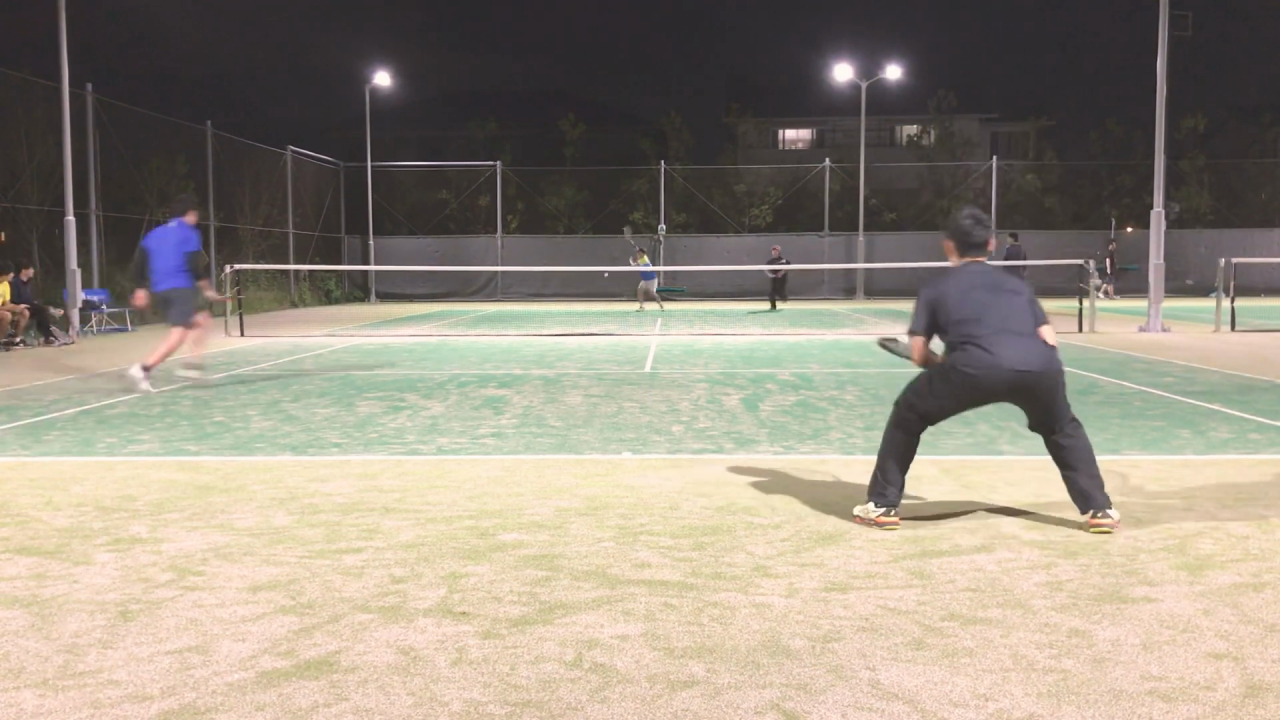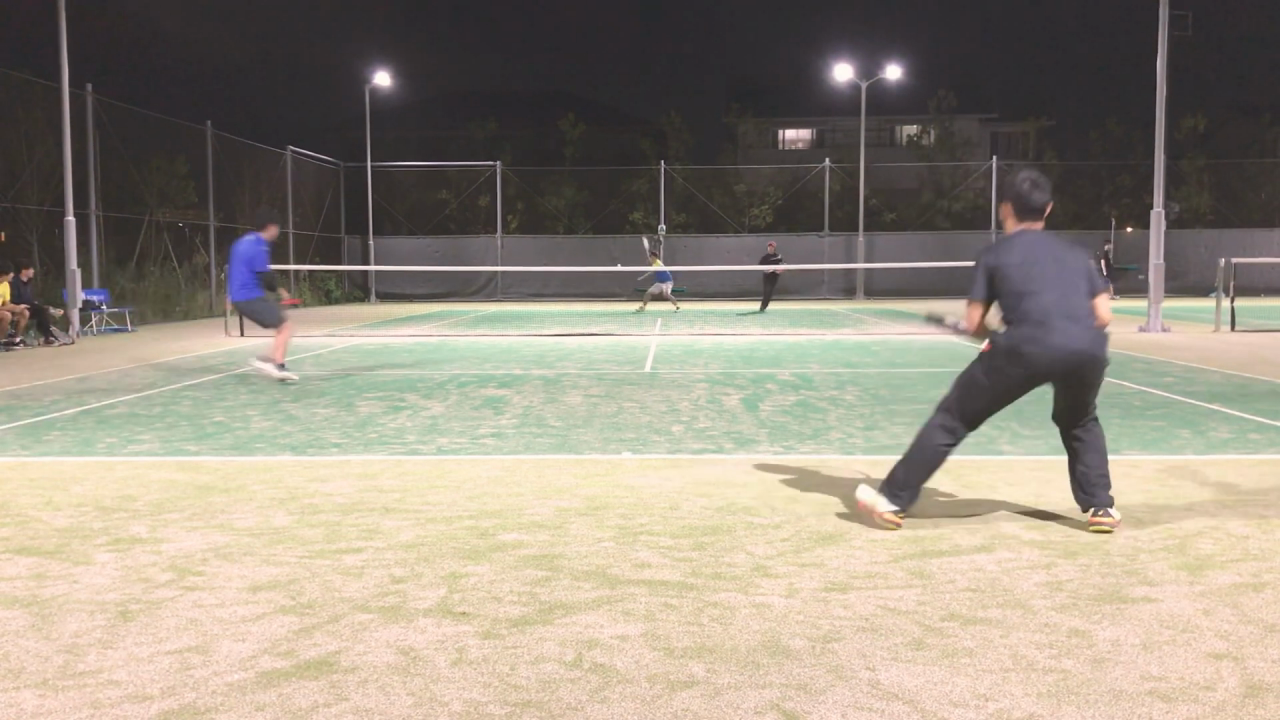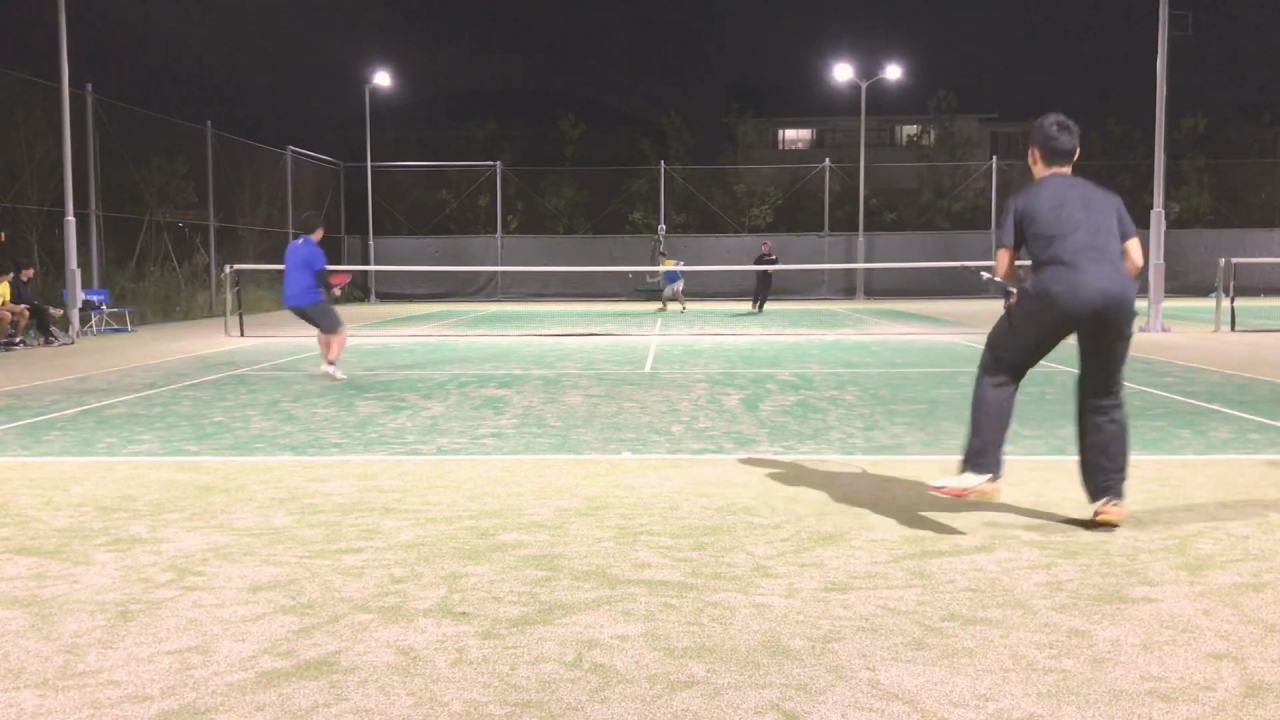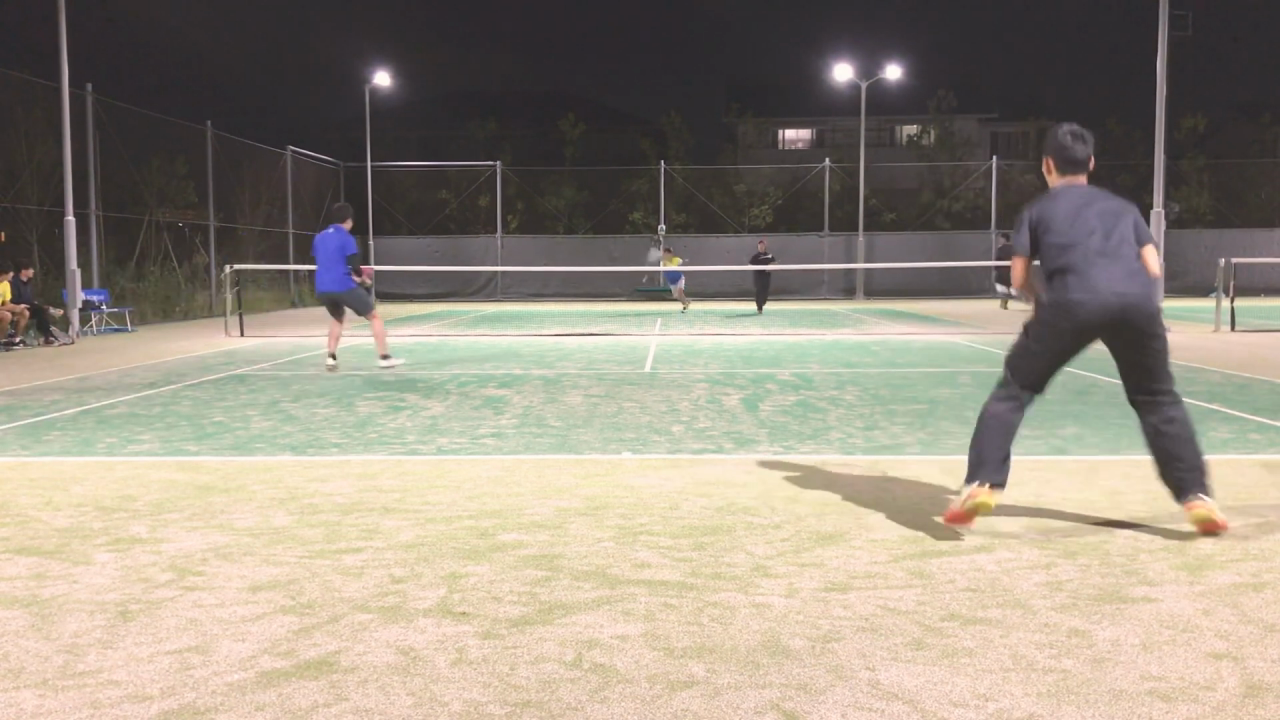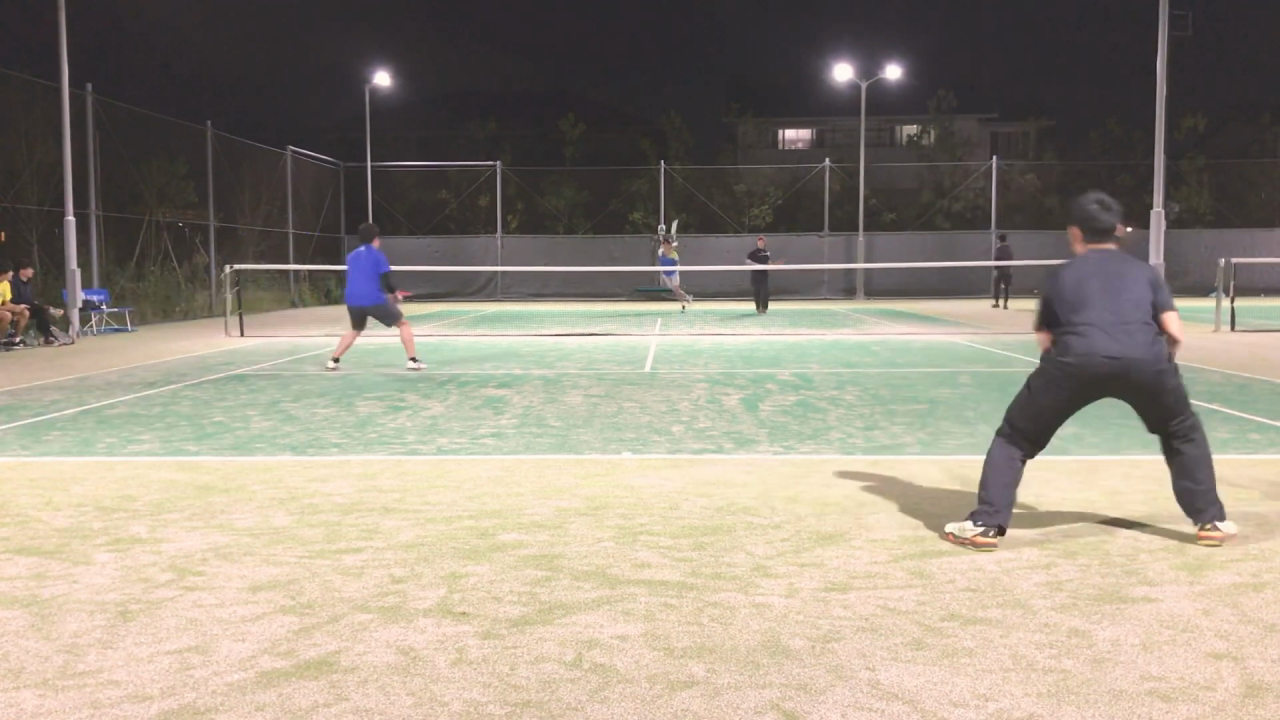
dt=0.2s
person 1, frame 1
left shoulder: (936, 289)
right shoulder: (1015, 284)
left elbow: (919, 353)
right elbow: (1050, 340)
left wrist: (947, 369)
left hip: (977, 368)
right hip: (1038, 367)
left knee: (907, 414)
right knee: (1062, 428)
left ankle: (883, 505)
right ankle: (1099, 509)
person 1, frame 2
left shoulder: (995, 255)
right shoulder: (1078, 253)
left elbow: (973, 325)
right elbow: (1104, 316)
left wrist: (1000, 344)
left hip: (1028, 347)
right hip: (1089, 350)
left knee: (955, 415)
right knee: (1079, 422)
left ankle: (894, 499)
right ankle: (1100, 507)
person 1, frame 3
left shoulder: (1023, 200)
right shoulder: (1107, 199)
left elbow: (1002, 269)
right elbow: (1136, 261)
left wrist: (1026, 292)
left hip: (1056, 293)
right hip: (1117, 296)
left knee: (998, 372)
right knee: (1103, 398)
left ankle: (981, 472)
right ankle: (1109, 497)
person 1, frame 4
left shoulder: (1038, 210)
right shoulder: (1123, 207)
left elbow: (1018, 278)
right elbow: (1153, 269)
left wrist: (1043, 295)
left hip: (1073, 301)
right hip: (1135, 301)
left knee: (1014, 390)
right knee: (1159, 401)
left ankle: (982, 484)
right ankle: (1196, 496)
person 1, frame 5
left shoulder: (1062, 275)
right shoulder: (1145, 272)
left elbow: (1044, 343)
right elbow: (1173, 333)
left hip: (1077, 358)
right hip: (1144, 358)
left knee: (1014, 437)
right knee: (1183, 430)
left ankle: (985, 524)
right ankle: (1211, 520)
person 2, frame 1
left shoulder: (156, 233)
right shoulder: (190, 232)
left elbow: (139, 260)
right elbow: (194, 264)
left wrist: (141, 288)
right wrist: (206, 288)
left hip: (160, 290)
right hip: (180, 288)
left knee: (203, 320)
right knee: (177, 337)
left ankle: (193, 365)
right ankle: (143, 369)
person 2, frame 2
left shoulder: (242, 242)
right shoulder: (258, 248)
left elbow: (241, 273)
right elbow: (265, 280)
right wrist: (280, 291)
left hip: (240, 298)
right hip: (251, 298)
left knee: (283, 329)
right knee: (285, 328)
left ankle: (277, 367)
right ankle: (274, 364)
person 2, frame 3
left shoulder: (292, 246)
right shoulder: (314, 250)
right elbow: (322, 279)
left wrist: (322, 290)
right wrist: (332, 289)
left hip: (292, 302)
right hip: (311, 301)
left knee: (325, 329)
right knee: (339, 334)
left ankle: (328, 363)
right ankle: (331, 365)
person 2, frame 4
left shoulder: (319, 238)
right shoulder: (346, 238)
right elbow: (354, 265)
right wrist: (362, 277)
left hip: (322, 290)
right hip: (344, 287)
left knee: (337, 320)
right knee: (374, 317)
left ankle: (331, 357)
right ankle: (384, 357)
person 2, frame 5
left shoulder: (351, 257)
right shoulder: (378, 255)
right elbow: (386, 282)
right wrist: (394, 294)
left hip: (353, 302)
right hip: (375, 301)
left knee: (354, 331)
right knee: (404, 325)
left ankle: (333, 361)
right ankle: (412, 360)
